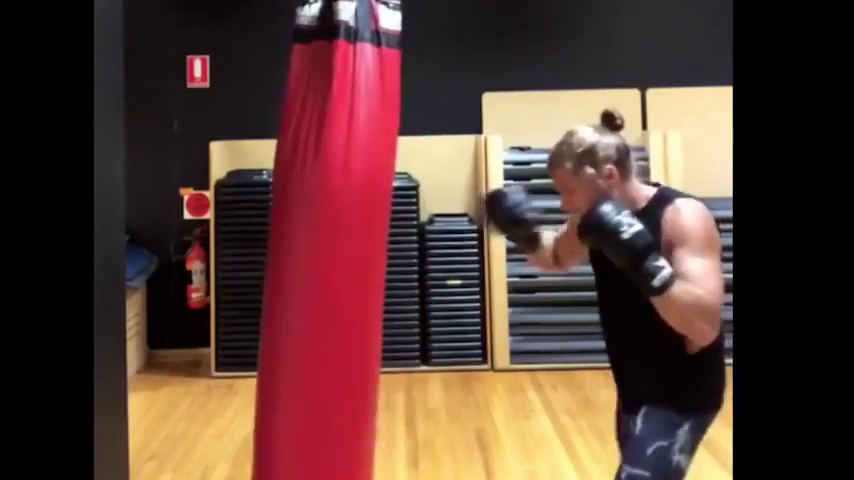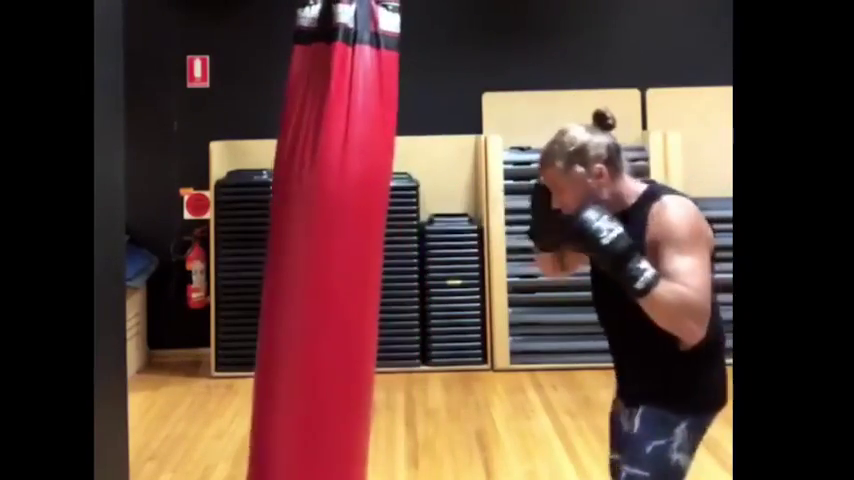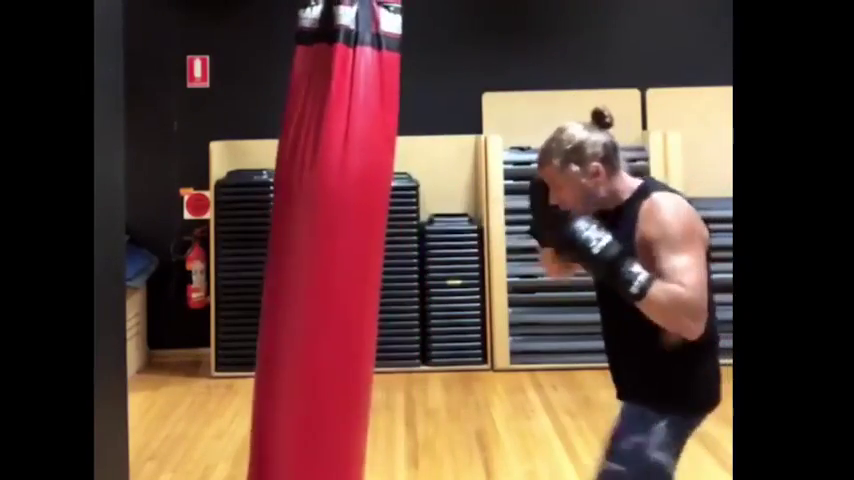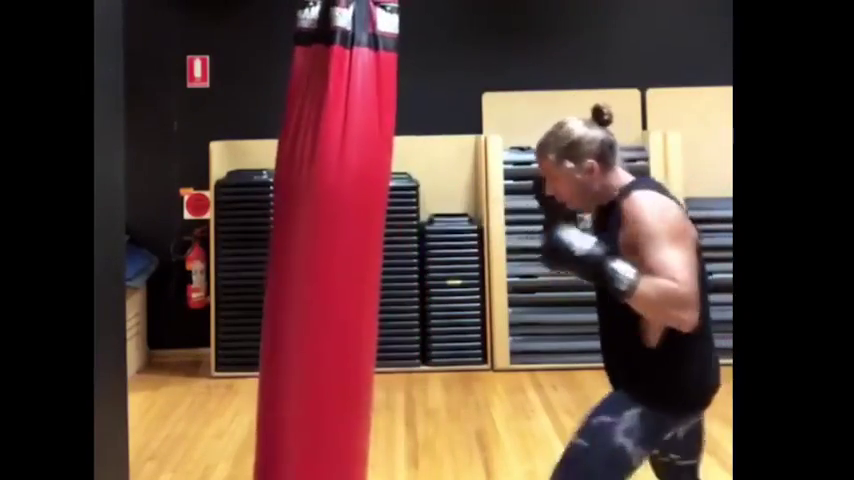
dt=0.1s
person 1, frame 1
left shoulder: (684, 216)
right shoulder: (594, 213)
left elbow: (704, 324)
right elbow: (552, 258)
left wrist: (646, 261)
right wrist: (523, 228)
left hip: (680, 390)
right hip: (637, 386)
person 1, frame 2
left shoulder: (672, 216)
right shoulder: (603, 211)
left elbow: (690, 322)
right elbow: (554, 267)
left wrist: (626, 262)
right wrist: (547, 232)
left hip: (685, 388)
right hip: (639, 385)
person 1, frame 3
left shoulder: (664, 212)
right shoulder: (608, 210)
left elbow: (690, 316)
right elbow: (557, 268)
left wrist: (618, 267)
right wrist: (550, 230)
left hip: (671, 387)
person 1, frame 4
left shoulder: (647, 208)
right shoulder: (611, 205)
left elbow: (683, 309)
right elbow: (563, 259)
left wrist: (604, 265)
right wrist: (559, 228)
left hip: (660, 384)
right hip: (677, 379)
